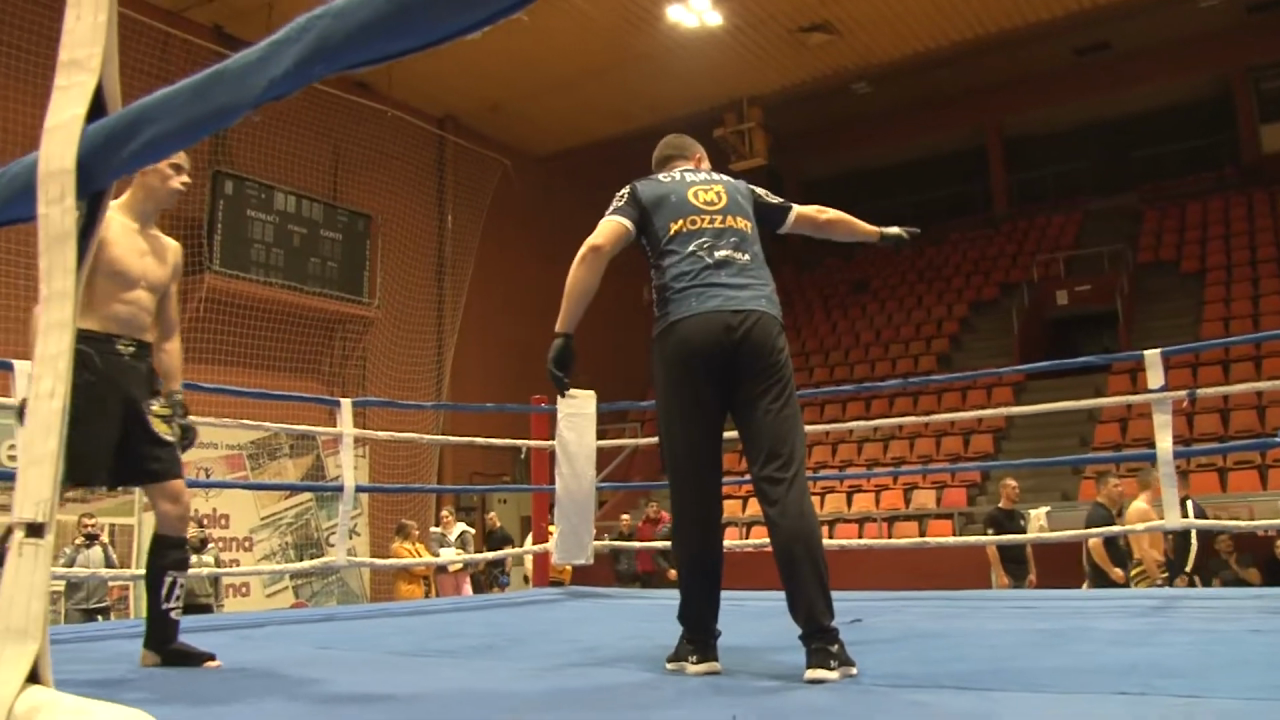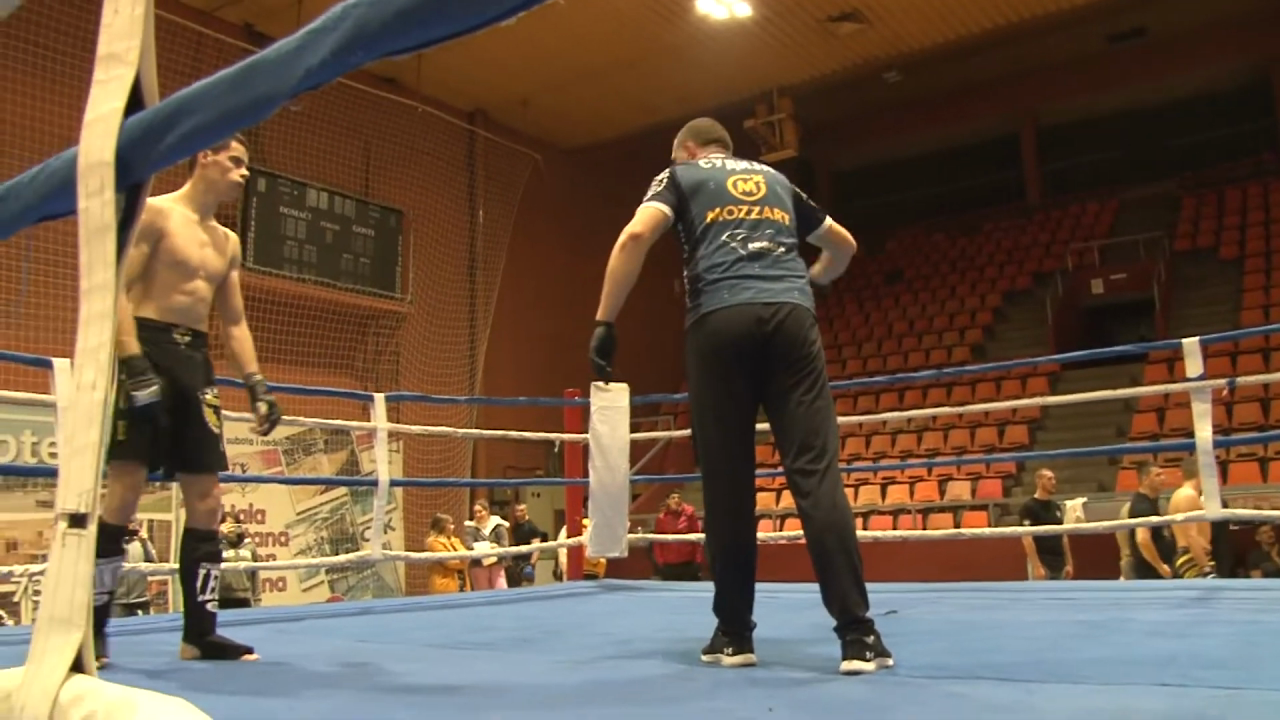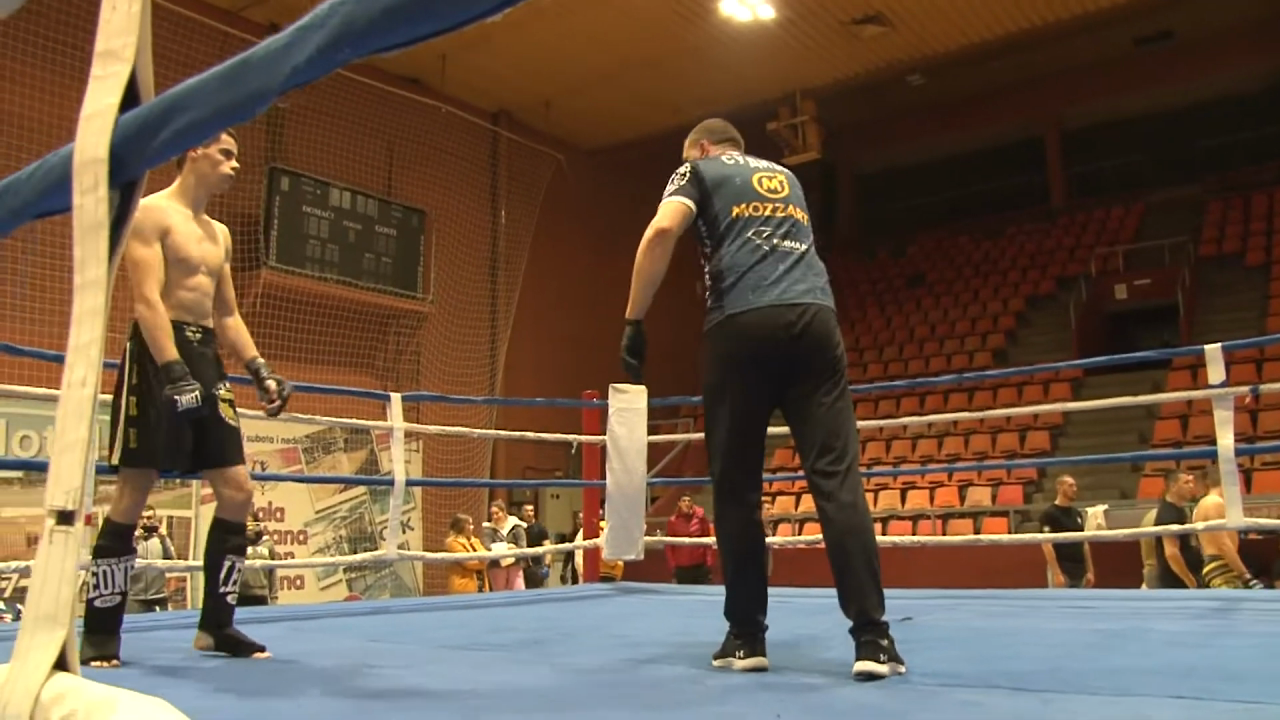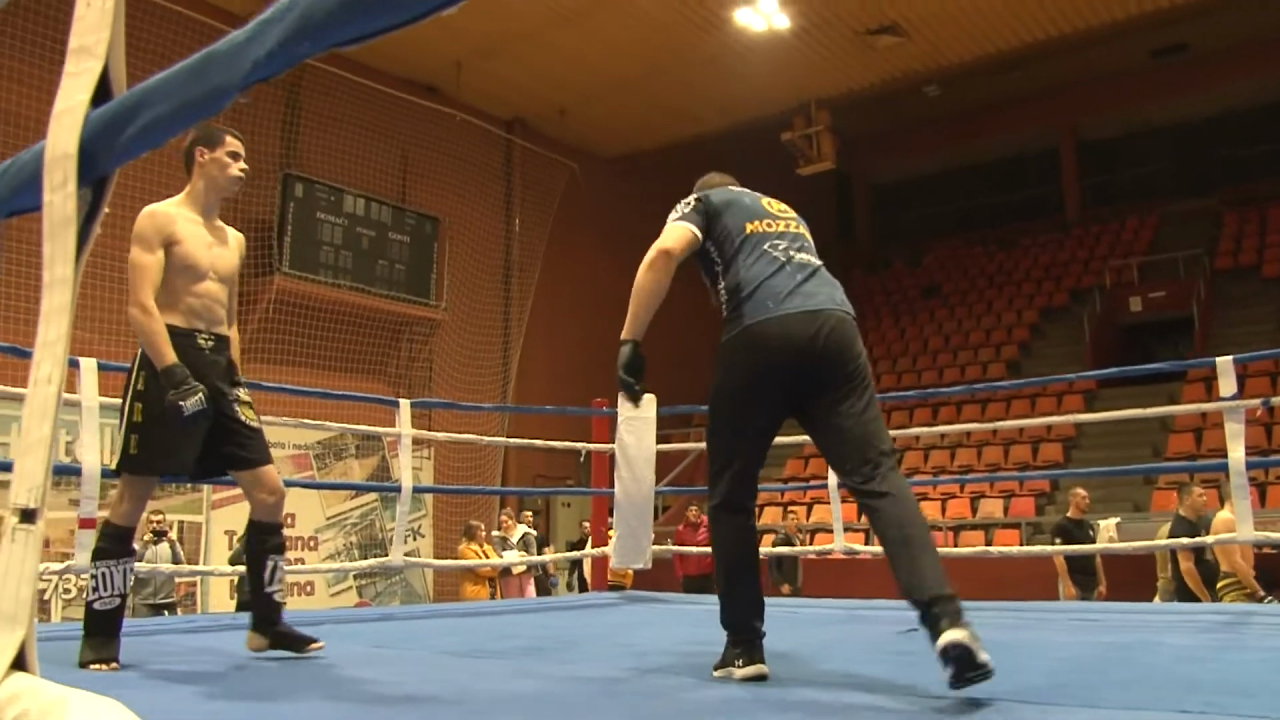
dt=0.3s
person 1, frame 1
left shoulder: (642, 192)
right shoulder: (740, 191)
left elbow: (595, 248)
right elbow: (818, 218)
left wrist: (563, 334)
right wrist: (879, 233)
left hip: (687, 331)
right hip: (758, 325)
left knee: (694, 490)
right knee: (783, 483)
left ankle: (698, 642)
right ankle: (822, 643)
person 1, frame 2
left shoulder: (678, 176)
right shoulder: (776, 180)
left elbow: (634, 237)
right elbow: (842, 244)
left wrist: (604, 323)
right wrist: (814, 280)
left hip: (719, 323)
right hip: (790, 317)
left knee: (726, 483)
right knee: (817, 474)
left ankle: (733, 634)
right ankle: (857, 635)
person 1, frame 3
left shoulder: (698, 171)
right shoulder: (787, 177)
left elbow: (661, 231)
left wrist: (634, 322)
left hip: (741, 324)
right hip: (813, 317)
left knee: (737, 486)
right knee: (837, 477)
left ankle: (745, 637)
right ankle: (871, 638)
person 1, frame 4
left shoulder: (700, 203)
right shoulder: (786, 212)
left elbow: (664, 253)
left wrist: (631, 344)
left hip: (760, 337)
right hip: (834, 328)
left knee: (730, 497)
right knee: (879, 482)
left ankle: (743, 646)
right ankle: (944, 617)
person 2, frame 1
left shoulder: (170, 251)
right shoulder: (93, 225)
left wrist: (177, 404)
left hip: (139, 378)
right hip: (88, 364)
left knee: (175, 504)
left ankle: (161, 640)
person 2, frame 2
left shoulder: (227, 242)
right shoulder: (154, 213)
left elbow: (235, 322)
right elbow: (116, 291)
left wrist: (257, 388)
right wrist: (135, 364)
left hip: (193, 363)
right hip: (146, 354)
left knee: (207, 499)
right knee: (125, 489)
left ankle: (199, 632)
right ankle: (90, 629)
person 2, frame 3
left shoulder: (219, 234)
right shoulder: (151, 213)
right elbow: (146, 301)
left wrist: (260, 371)
right wrist: (173, 369)
left hip: (204, 362)
right hip: (156, 359)
left knee: (237, 492)
right knee: (133, 492)
left ankle: (216, 624)
right ankle: (101, 630)
person 2, frame 4
left shoulder: (234, 241)
right shoulder: (158, 219)
right elbow: (140, 308)
left wrist: (231, 379)
right wrist: (175, 375)
left hip: (217, 372)
right hip: (168, 366)
left knee: (269, 493)
right knee: (131, 500)
left ankle: (269, 625)
right ankle: (100, 633)
